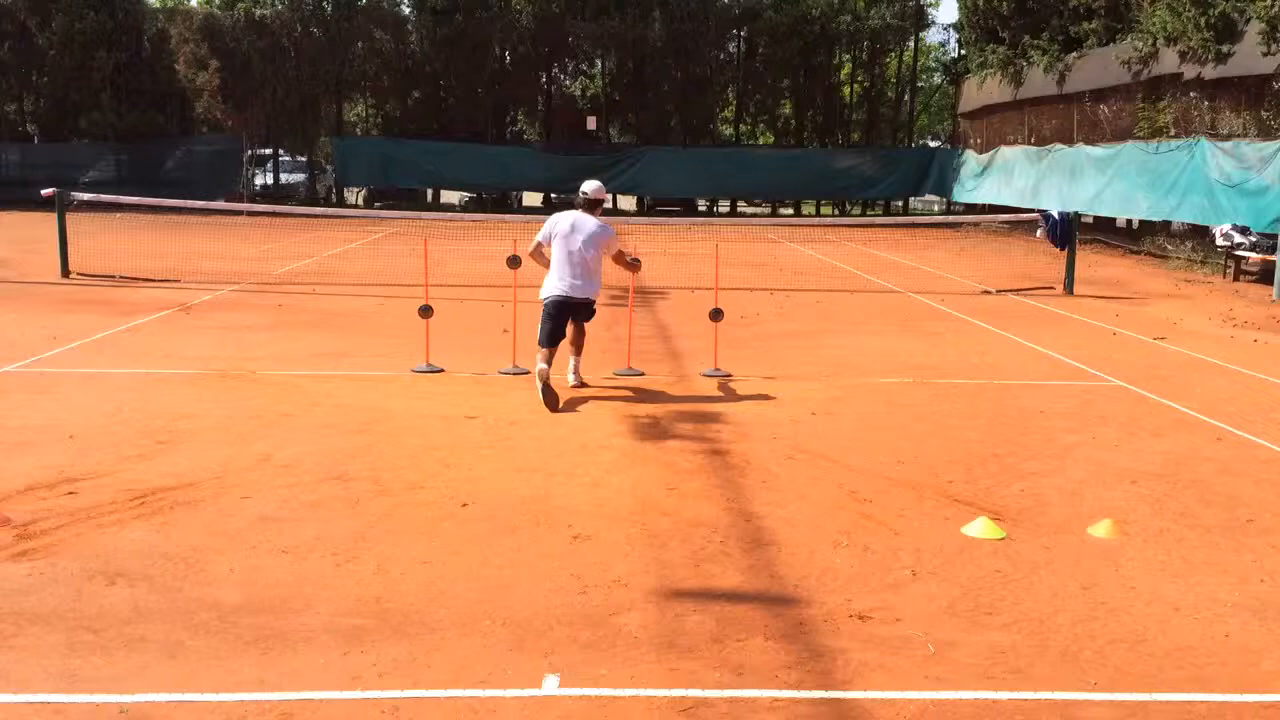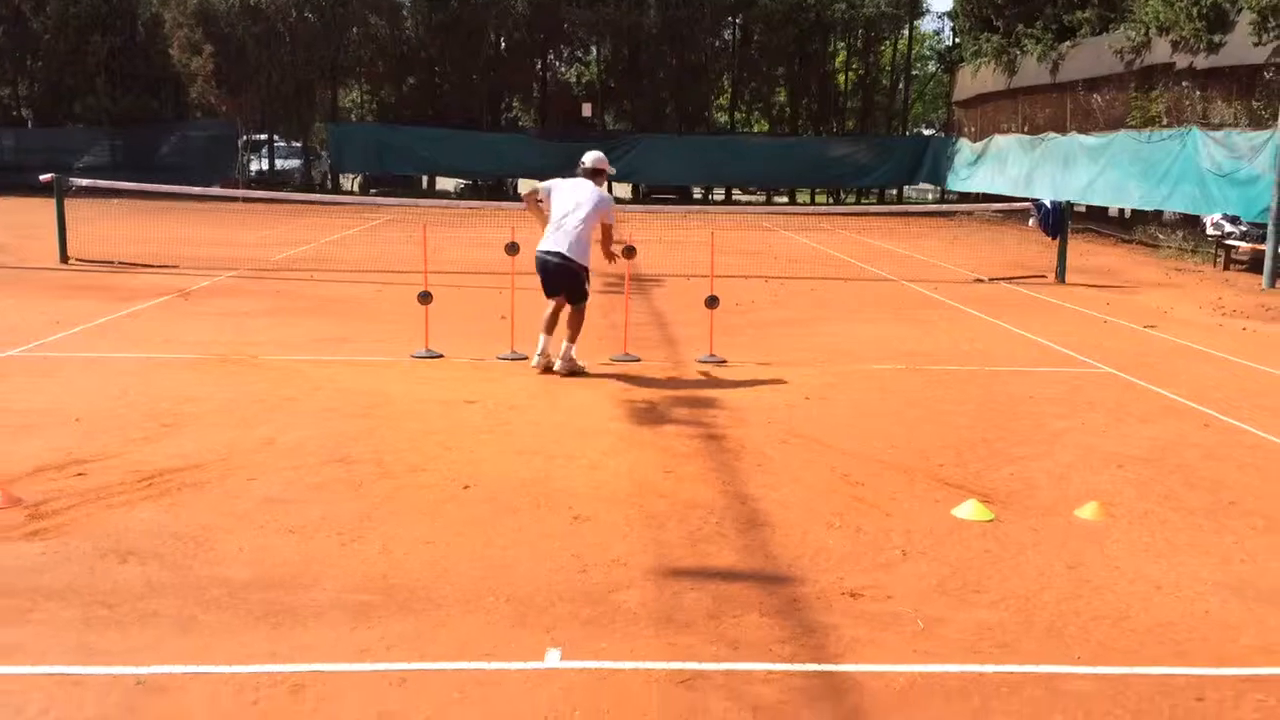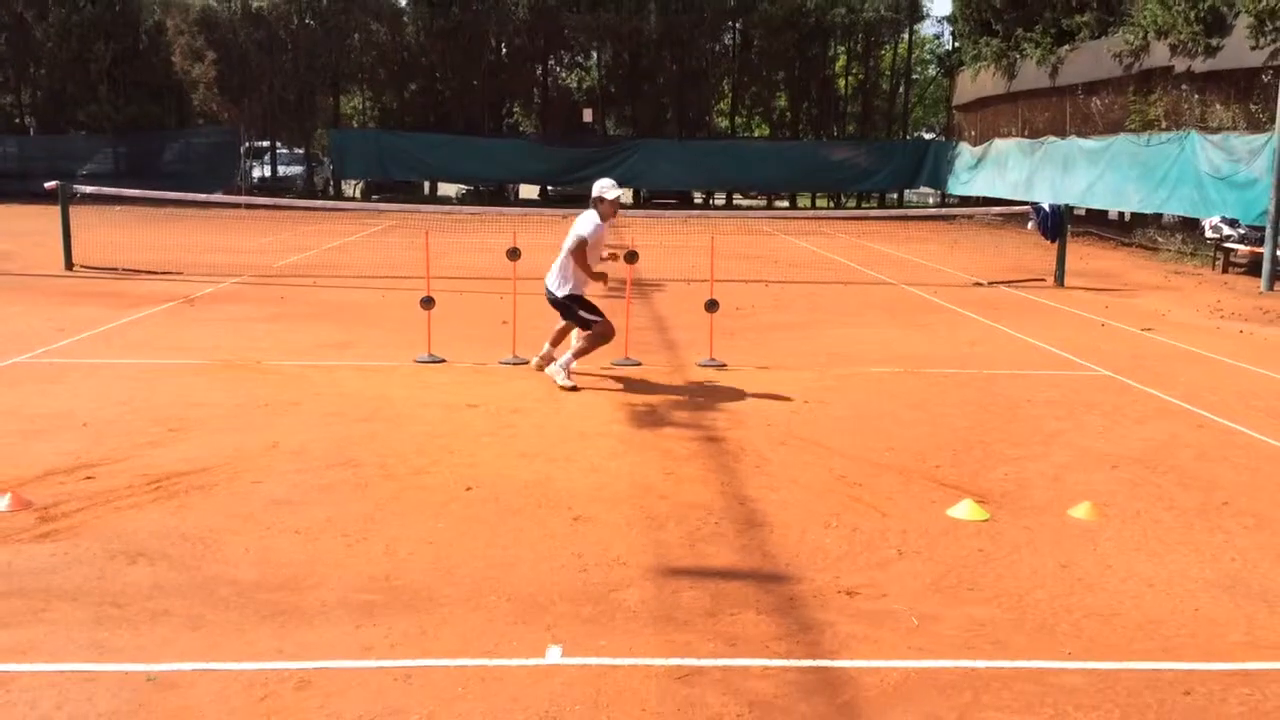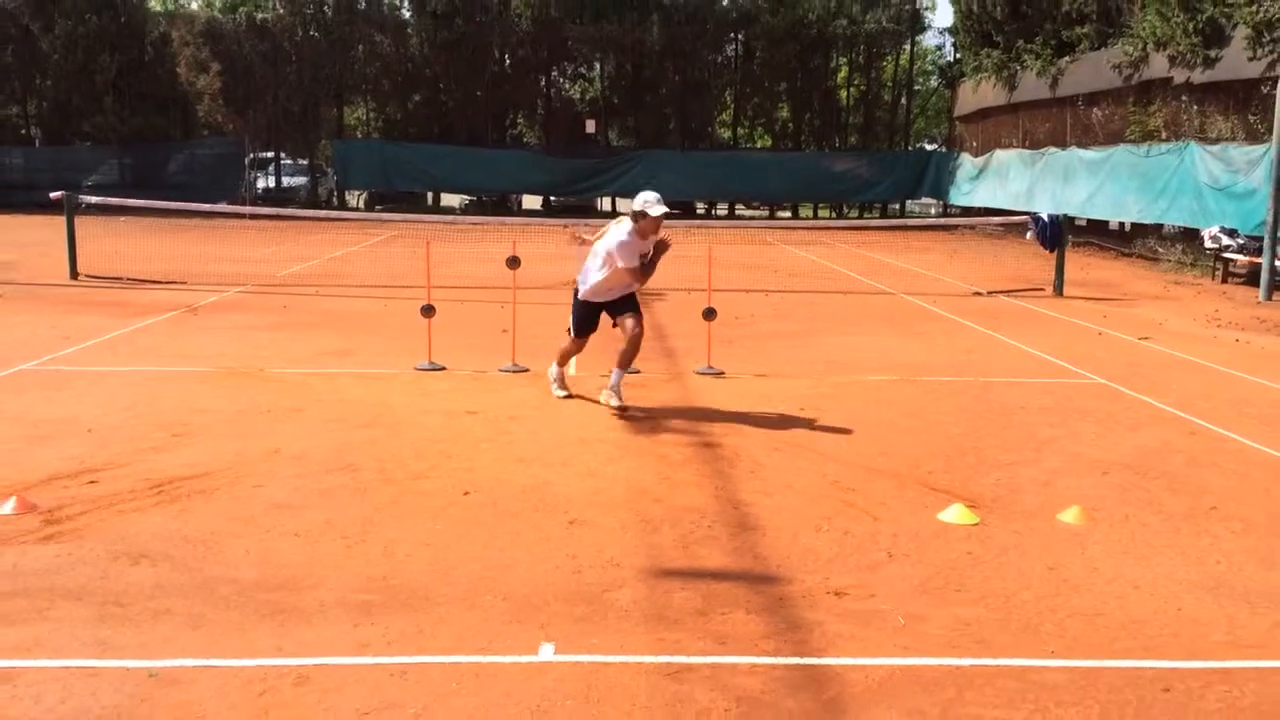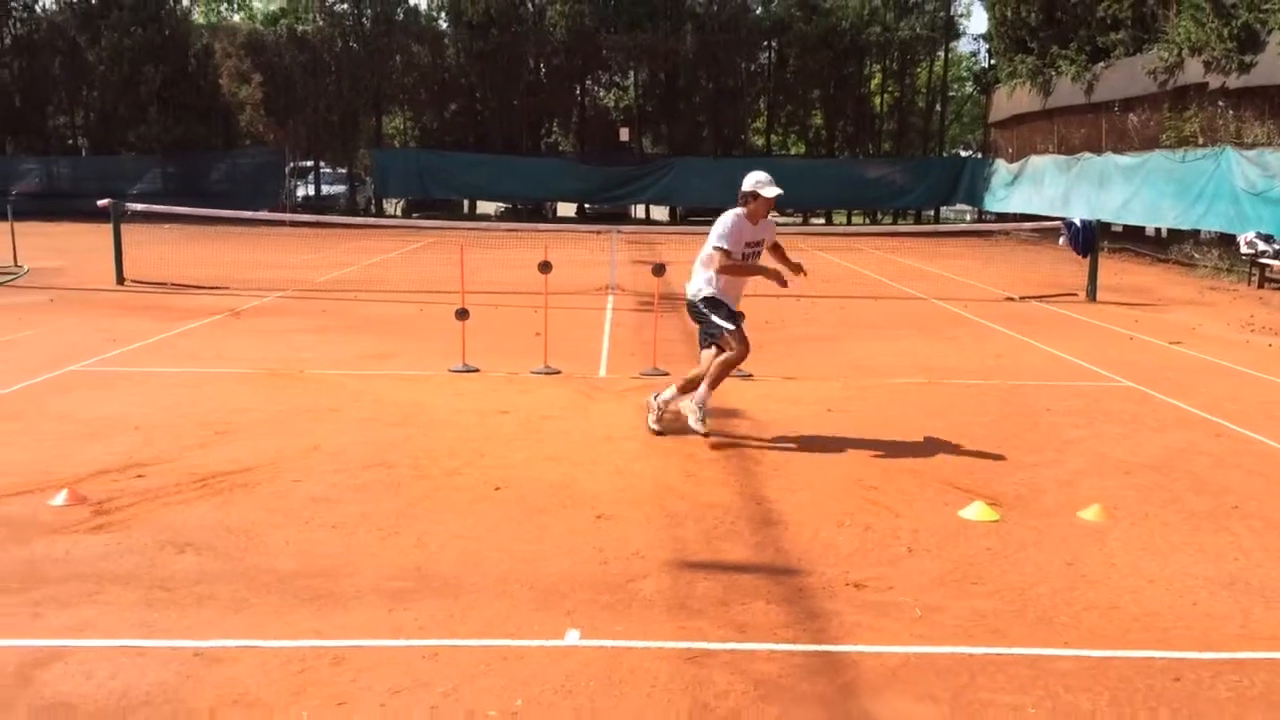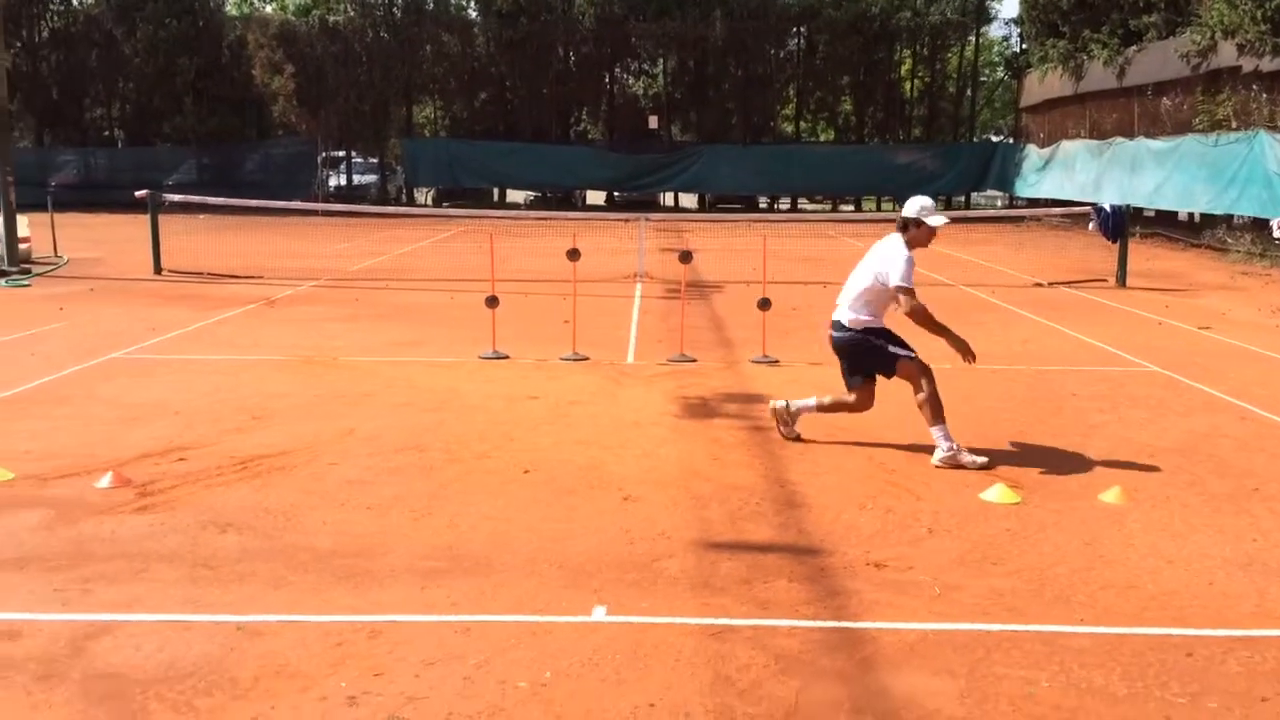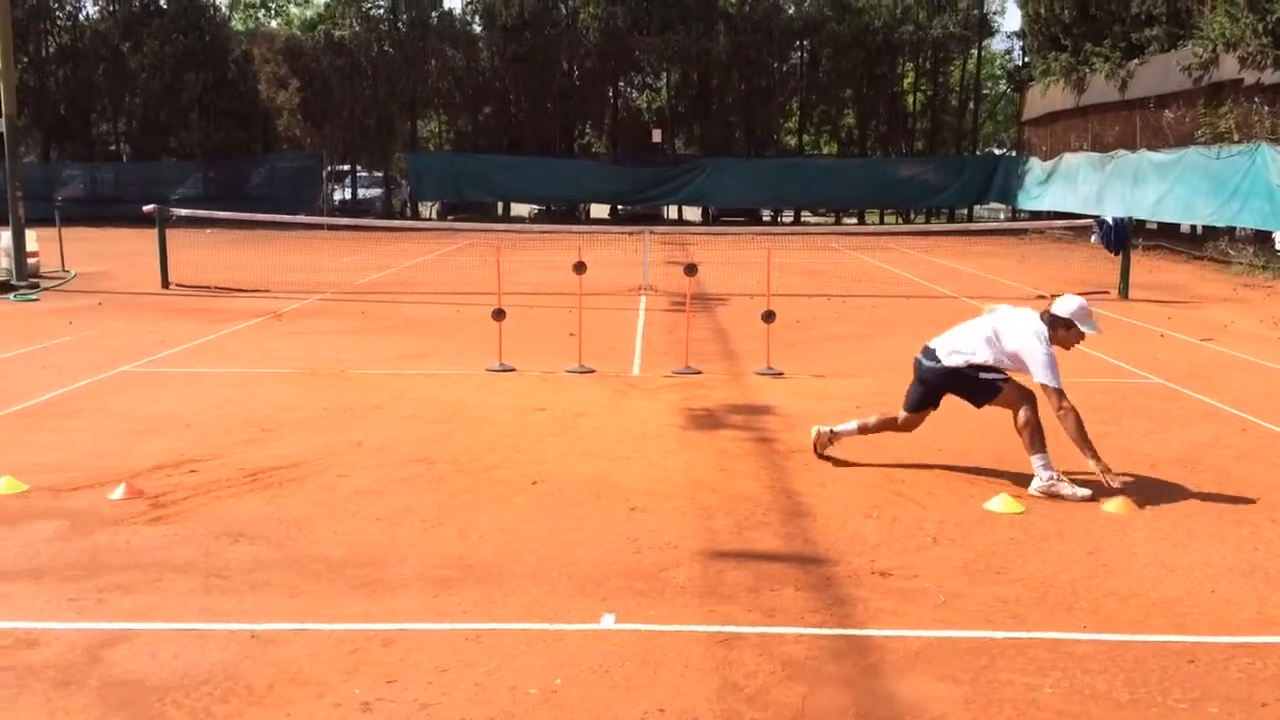
dt=0.3s
person 1, frame 1
left shoulder: (557, 219)
right shoulder: (604, 230)
left elbow: (533, 251)
right elbow: (618, 258)
right wrist: (631, 264)
left hip: (555, 293)
right hip: (586, 295)
left knee: (546, 350)
right knee: (577, 323)
left ankle: (543, 372)
right ankle: (574, 372)
person 1, frame 2
left shoulder: (559, 184)
right shoulder: (605, 198)
left elbow: (527, 196)
right elbow: (606, 236)
left wrist: (546, 218)
right wrist: (607, 251)
left hip: (546, 253)
right hip: (574, 260)
left knee: (556, 302)
right knee: (578, 307)
left ankle: (541, 355)
right ankle: (565, 359)
person 1, frame 3
left shoulder: (598, 221)
right shoulder: (593, 224)
right elbow: (576, 251)
left wrist: (602, 257)
right wrist: (592, 274)
left hip: (564, 287)
right hip: (565, 290)
left knee: (571, 323)
right knee: (605, 331)
left ankle: (544, 357)
right ankle: (560, 366)
person 1, frame 4
left shoulder: (651, 232)
right shoulder: (623, 240)
right elbow: (639, 279)
left wrist: (595, 240)
right wrist: (658, 253)
left hip: (622, 292)
right hip: (591, 292)
left knee: (635, 333)
right knee: (577, 345)
left ankle: (612, 389)
right ankle: (556, 373)
person 1, frame 5
left shoulder: (766, 224)
right shoulder: (729, 223)
left elbow: (775, 249)
right elbow: (721, 265)
left wrist: (790, 264)
right wrist: (766, 271)
left hip: (725, 301)
right hip: (706, 297)
left knee: (712, 366)
right knee: (740, 348)
left ankle: (660, 401)
right ankle: (697, 403)
person 1, frame 6
left shoulder: (894, 245)
right shoulder: (899, 256)
right elbow: (910, 308)
left wrist: (904, 296)
right wrist: (952, 338)
left hip: (848, 329)
right hip: (858, 330)
left knee: (860, 400)
right knee: (922, 374)
left ankle: (789, 408)
right ankle: (946, 449)
person 1, frame 7
left shoulder: (1027, 316)
right shoulder: (1039, 346)
left elbow: (989, 314)
right elbow: (1062, 407)
right wrist: (1093, 459)
left hip: (930, 357)
right hip: (948, 364)
left knee: (905, 421)
right knee: (1024, 400)
left ankle: (831, 433)
right ankle: (1045, 478)
